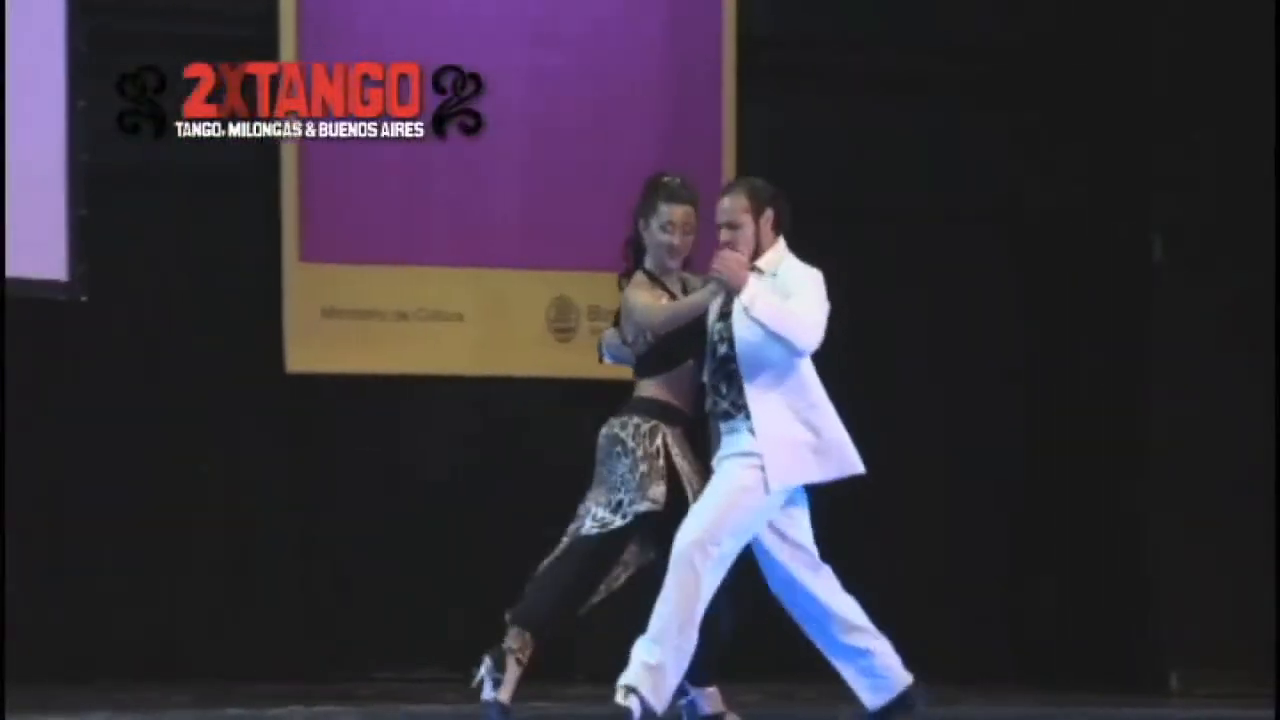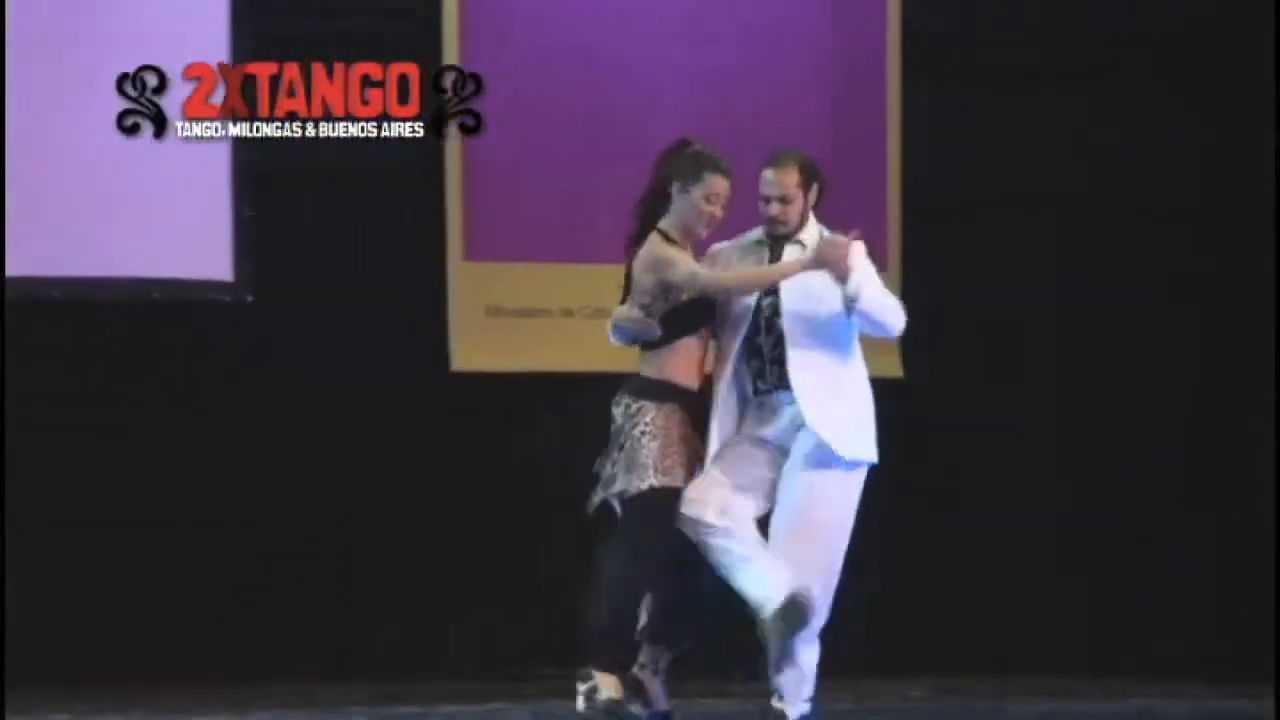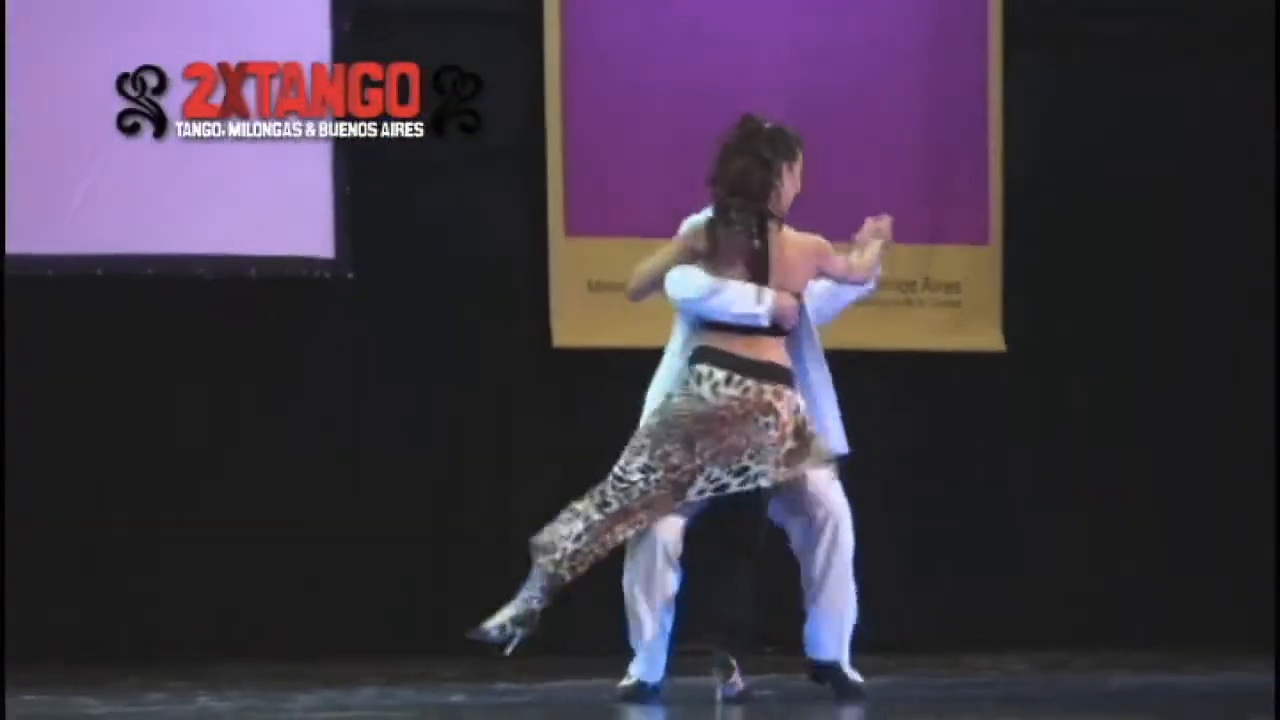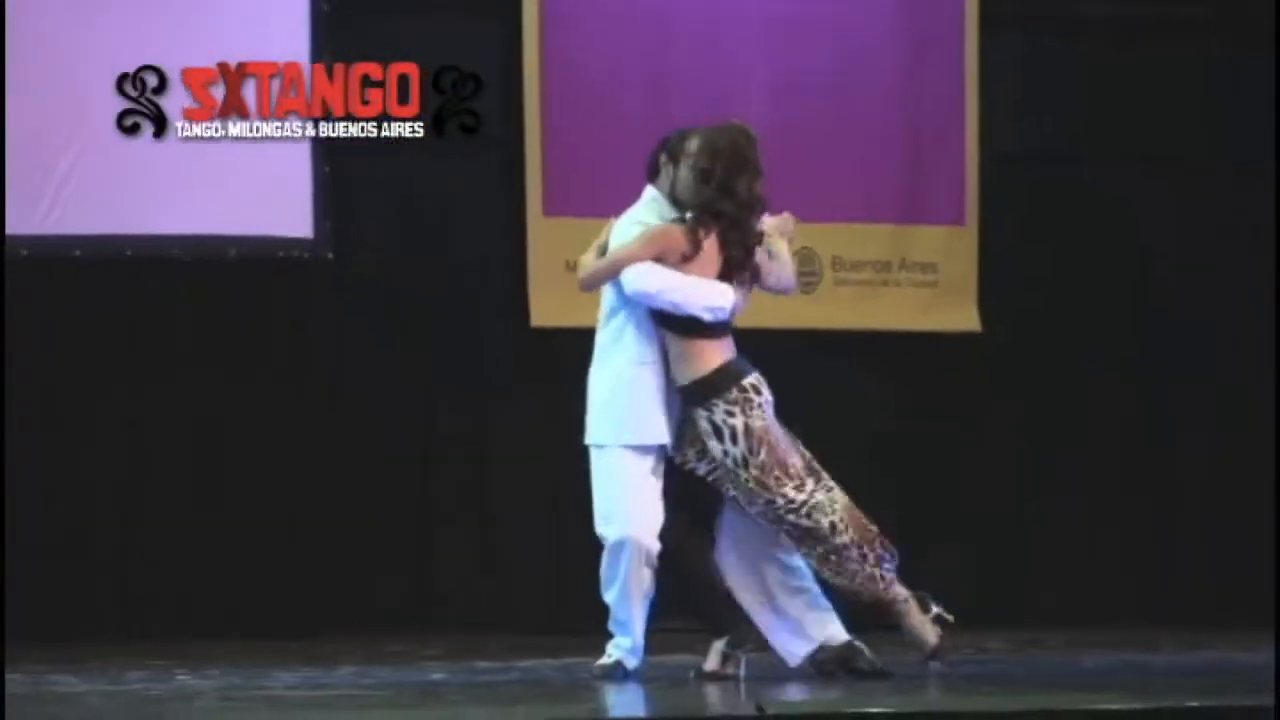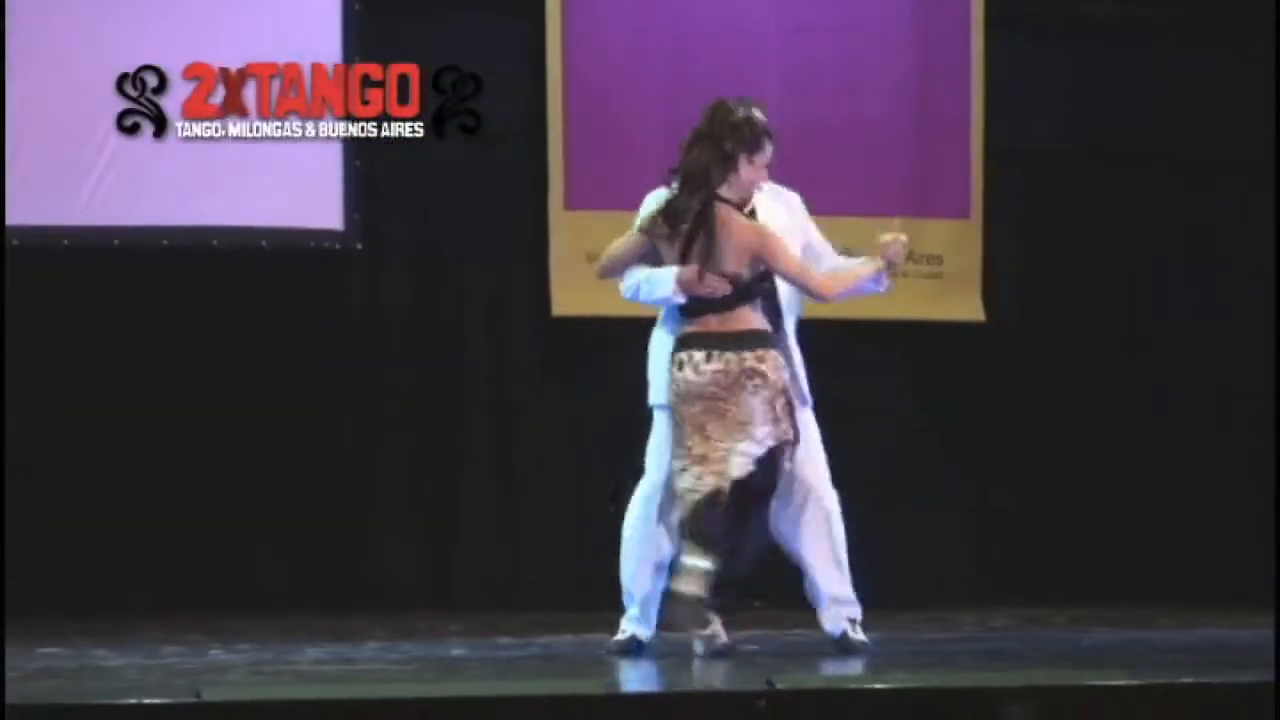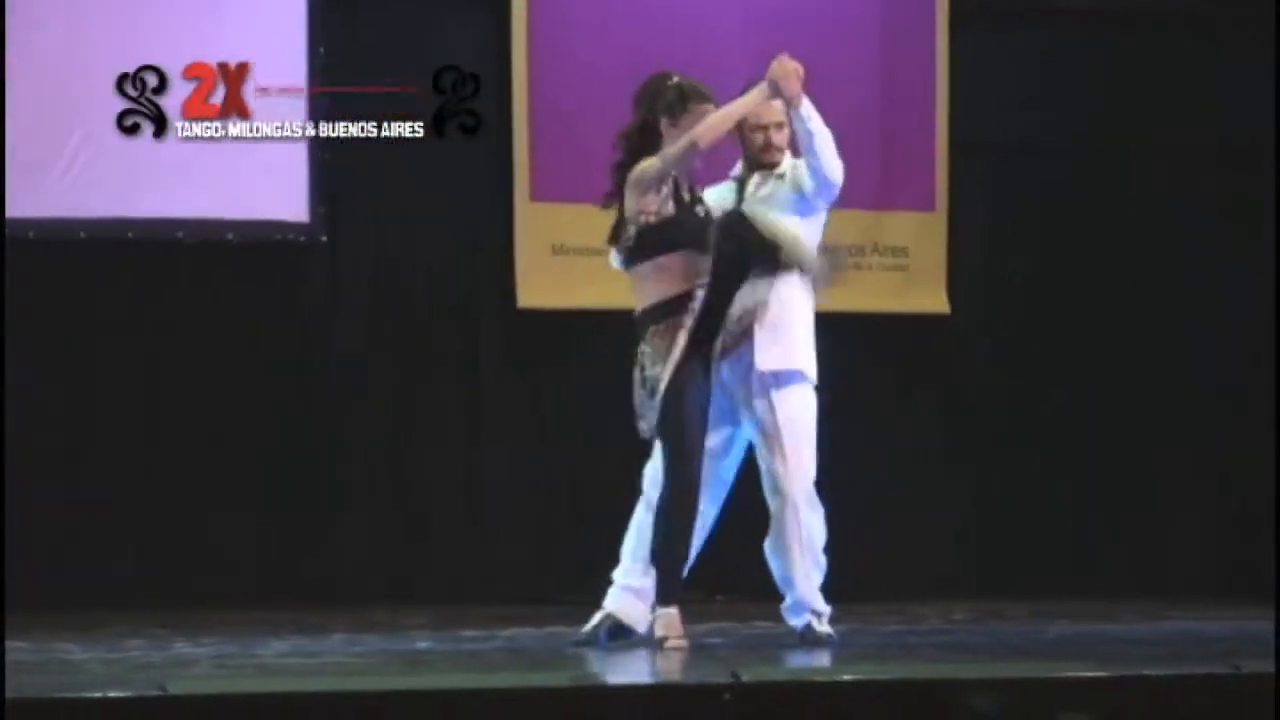
dt=0.5s
person 1, frame 1
left shoulder: (688, 282)
right shoulder: (639, 289)
right elbow: (658, 319)
right wrist: (718, 292)
left hip: (665, 433)
right hip: (647, 434)
left knee: (592, 553)
left ankle: (508, 655)
person 1, frame 2
left shoulder: (677, 255)
right shoulder: (658, 254)
right elbow: (722, 285)
right wrist: (809, 261)
left hip: (671, 410)
right hip: (652, 410)
left knee: (647, 544)
right knee: (642, 544)
left ankle: (621, 666)
person 1, frame 3
left shoulder: (706, 236)
right shoulder: (801, 247)
right elbow: (860, 271)
left wrist: (666, 252)
right wrist: (874, 239)
left hip: (708, 385)
right hip: (771, 399)
left knee: (619, 498)
left ankle: (525, 607)
person 1, frame 4
left shoulder: (670, 239)
right shoulder: (747, 246)
left elbow: (587, 278)
right elbow: (786, 280)
left wrist: (600, 245)
right wrist: (777, 237)
left hip: (722, 405)
right hip: (737, 393)
left knee: (809, 510)
left ankle: (901, 602)
person 1, frame 5
left shoulder: (668, 217)
right shoulder: (749, 233)
left elbow: (606, 267)
right elbow: (826, 288)
right wrist: (882, 259)
left hip: (692, 368)
right hip: (756, 365)
left knee: (704, 484)
right knee: (750, 488)
person 1, frame 6
left shoulder: (685, 193)
right shoulder: (646, 176)
right elbow: (698, 142)
right wrist: (765, 90)
left hip: (704, 321)
right hip: (669, 331)
right knee: (682, 476)
right ankle: (664, 609)
person 2, frame 1
left shoulder: (801, 280)
right shoulder: (737, 286)
left elbow: (804, 338)
left wrist: (744, 290)
left hip: (772, 442)
right hip: (739, 441)
left knee: (696, 548)
right knee: (801, 580)
person 2, frame 2
left shoulder: (844, 255)
right shoulder: (730, 256)
left elbow: (891, 323)
left wrist: (847, 279)
right wrist: (629, 320)
left hip: (826, 424)
right hip: (759, 421)
left knee: (799, 552)
right knee: (703, 508)
right ankle: (785, 601)
person 2, frame 3
right shoulder: (706, 232)
left elbow: (818, 306)
right elbow: (685, 286)
right wrist: (766, 303)
left knee: (827, 512)
right knee: (655, 537)
left ankle: (828, 657)
right ankle: (647, 668)
person 2, frame 4
right shoulder: (637, 226)
left elbow: (698, 292)
right elbow: (644, 282)
right wrist: (723, 299)
right hip: (632, 408)
left knee: (746, 523)
right knee: (633, 534)
left ankle: (819, 639)
right ankle: (624, 647)
person 2, frame 5
left shoulder: (783, 203)
right shoulder: (670, 201)
left elbow: (827, 271)
right elbow: (633, 279)
left wrist: (877, 271)
right wrist: (679, 282)
left knee: (809, 490)
right knee: (660, 496)
left ankle: (841, 616)
right ankle: (636, 622)
person 2, frame 6
left shoulder: (803, 184)
right shoulder: (714, 198)
left elbow: (831, 173)
left wrist: (799, 102)
left hip: (776, 355)
right hip: (710, 357)
left knee: (791, 488)
right knee: (672, 481)
left ankle: (808, 611)
right ankle: (629, 605)
